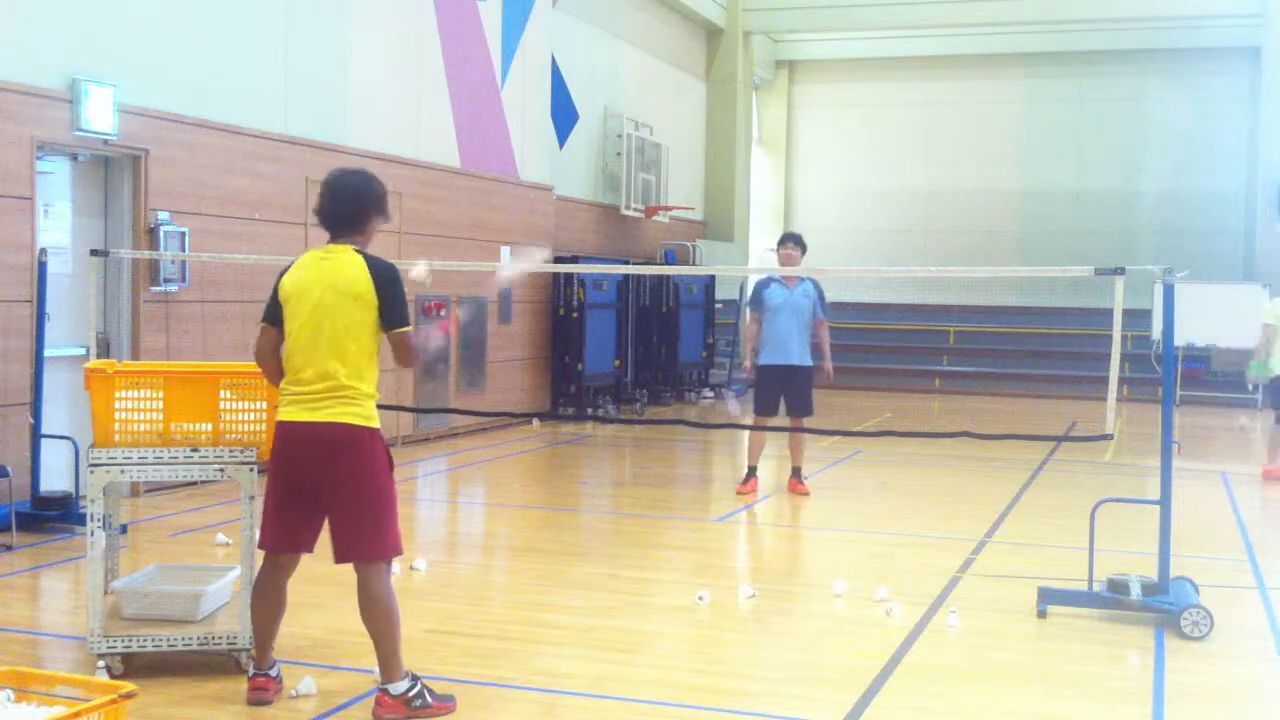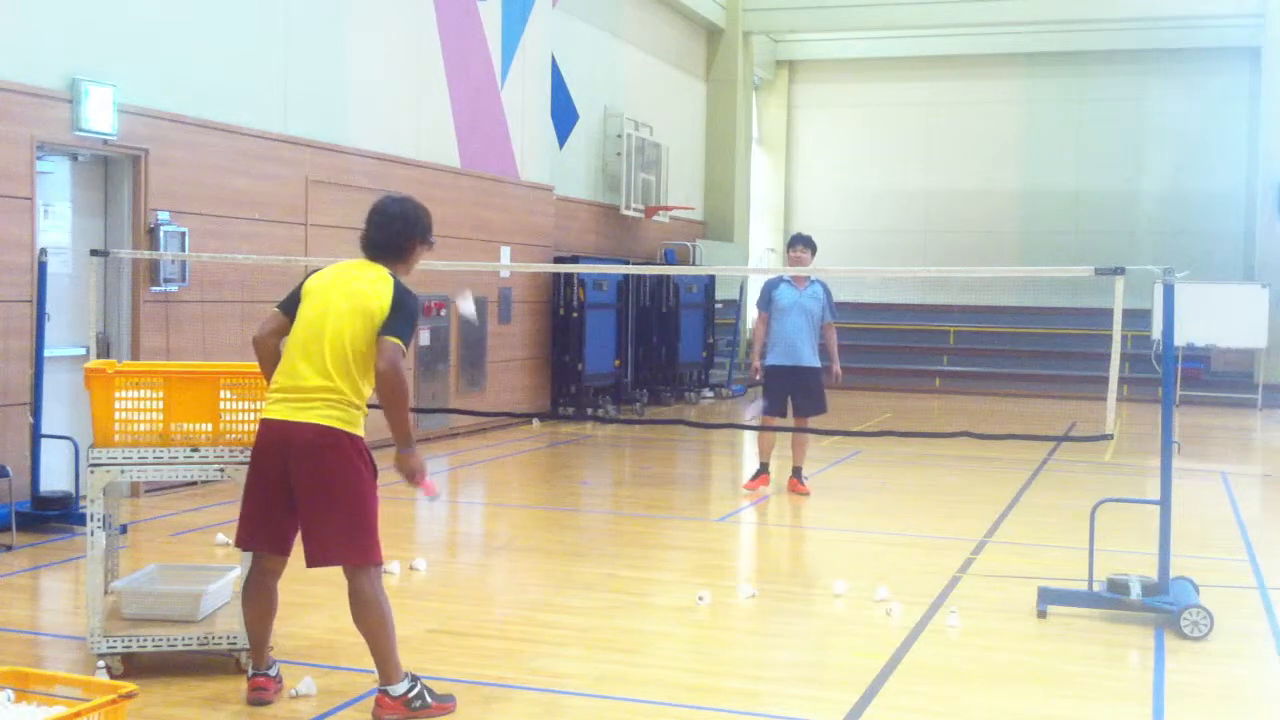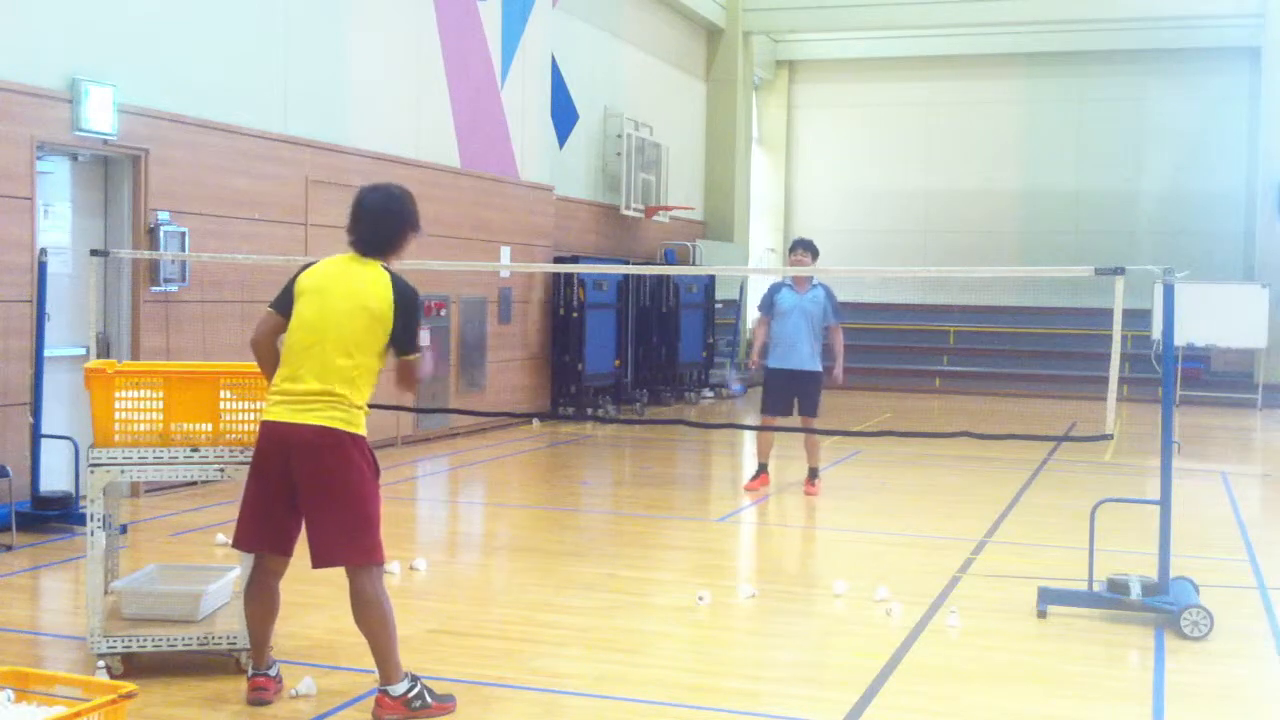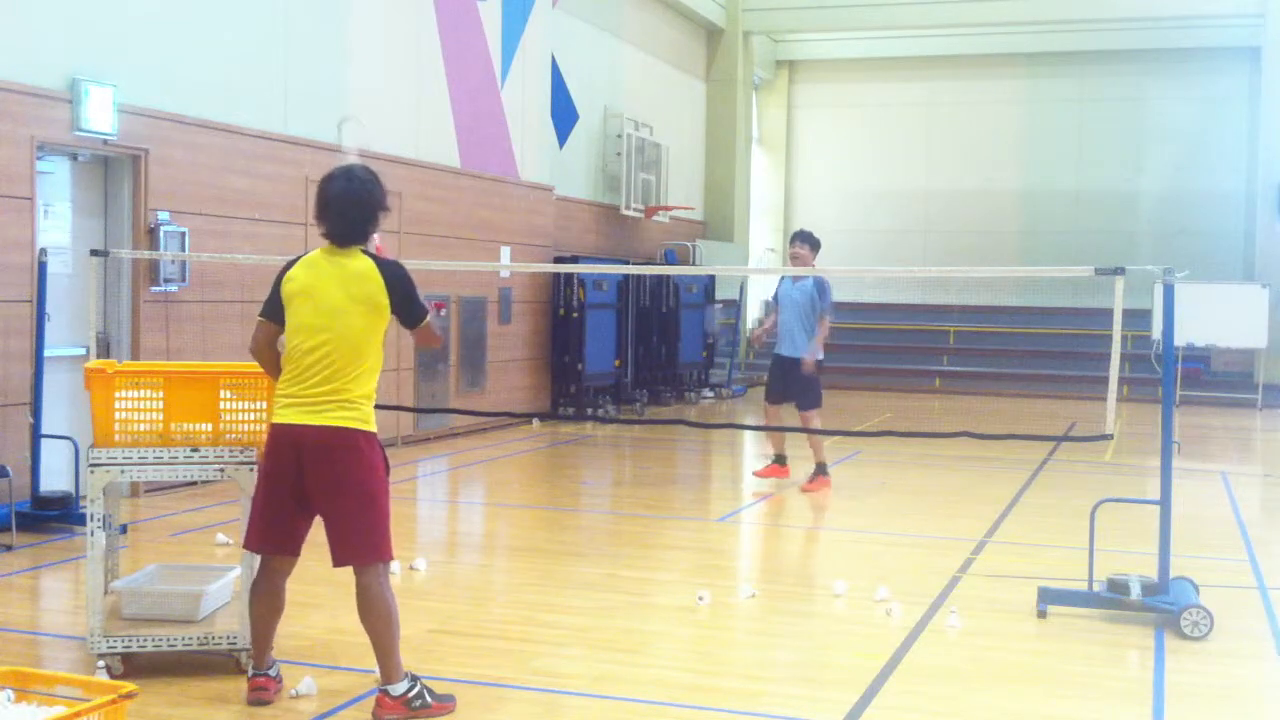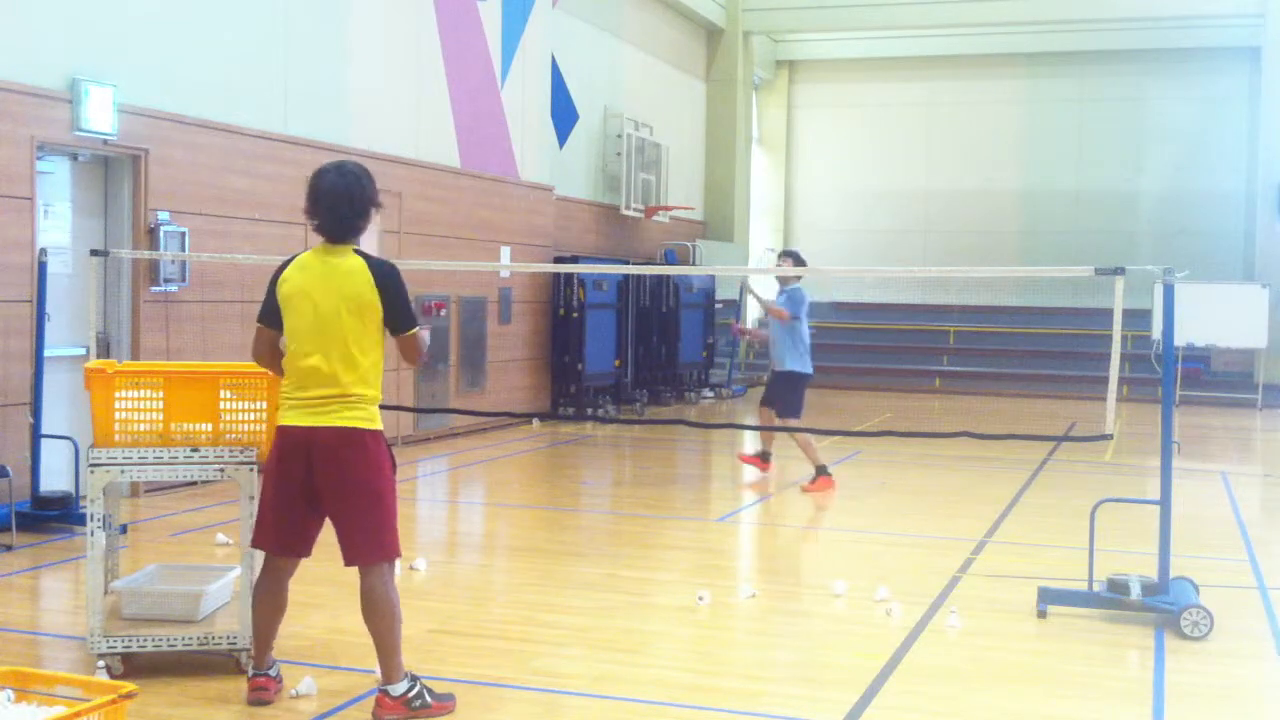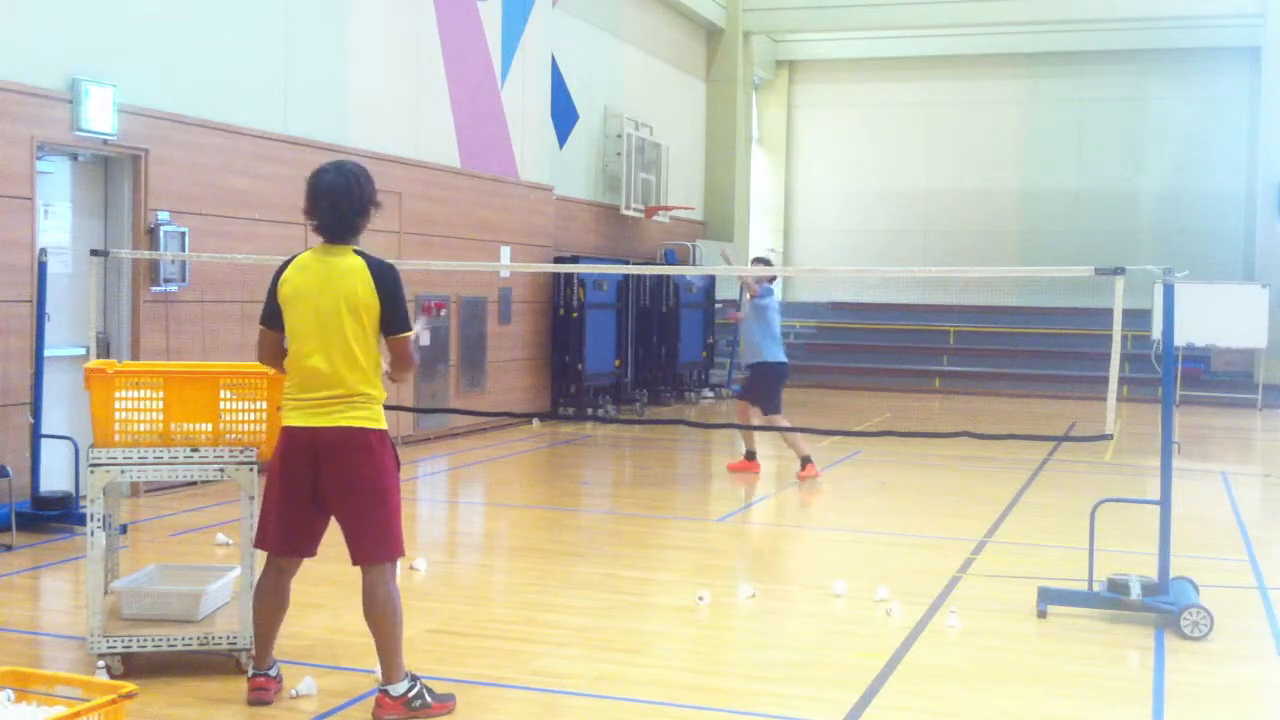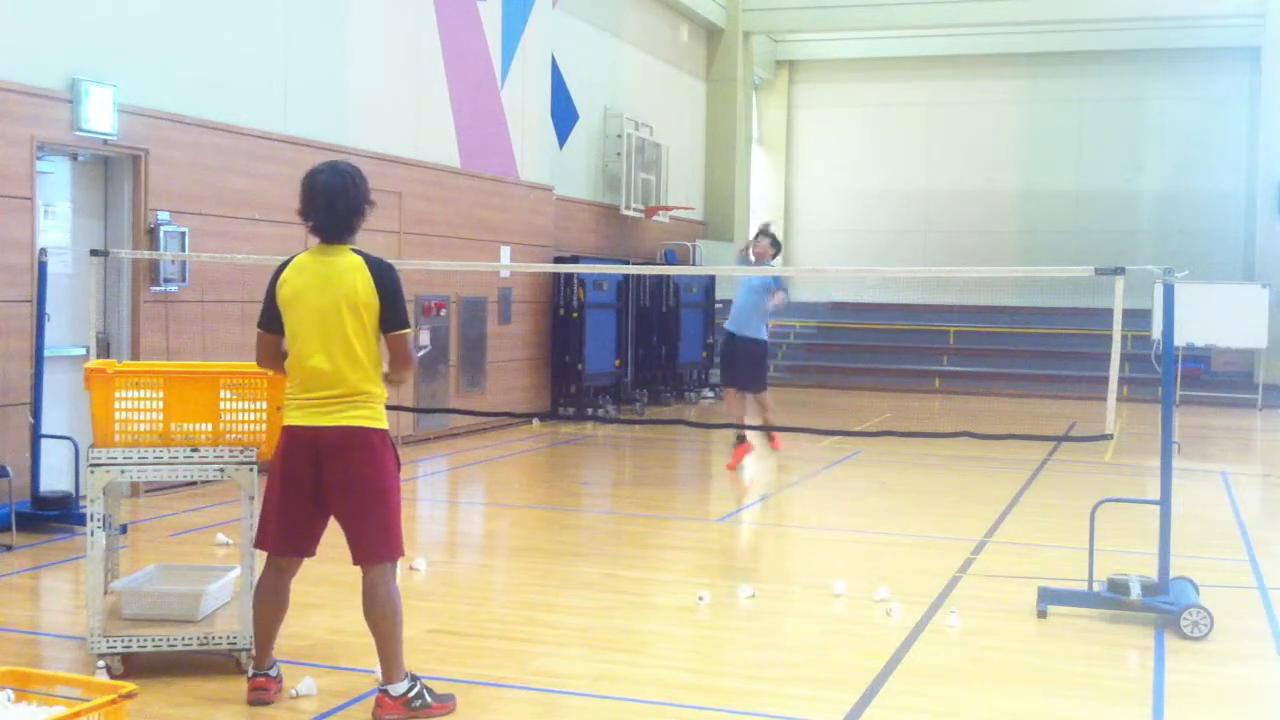
dt=0.3s
person 1, frame 1
left shoulder: (292, 273)
right shoulder: (378, 271)
left elbow: (264, 352)
right elbow: (406, 353)
left hip: (293, 428)
right hip: (350, 430)
left knee: (278, 557)
right knee: (372, 564)
left ankle: (261, 672)
person 1, frame 2
left shoulder: (321, 277)
right shoulder: (399, 297)
left elbow: (264, 340)
right elbow: (387, 369)
right wrist: (406, 446)
left hip: (276, 426)
right hip: (332, 434)
left knee: (266, 559)
right knee: (362, 568)
left ankle: (260, 673)
person 1, frame 3
left shoulder: (310, 273)
right shoulder: (397, 292)
left elbow: (261, 341)
right elbow: (409, 379)
right wrist: (421, 367)
left hip: (277, 428)
right hip: (336, 435)
left knee: (268, 560)
right knee: (363, 568)
left ankle: (261, 673)
person 1, frame 4
left shoulder: (294, 271)
right shoulder: (386, 274)
left elbow: (260, 347)
right elbow: (430, 338)
left hip: (287, 430)
right hip: (346, 434)
left knee: (275, 560)
right knee: (371, 566)
left ankle: (261, 673)
person 1, frame 5
left shoulder: (288, 272)
right shoulder: (379, 274)
left elbow: (263, 352)
right elbow: (414, 353)
left hip: (294, 431)
right hip: (353, 433)
left knee: (278, 560)
right knee: (375, 565)
left ankle: (261, 673)
person 1, frame 6
left shoulder: (288, 272)
right shoulder: (378, 274)
left elbow: (268, 353)
right elbow: (405, 362)
right wrist: (388, 373)
left hip: (298, 431)
right hip: (358, 433)
left knee: (281, 561)
right knee: (378, 565)
left ankle: (261, 672)
person 1, frame 7
left shoulder: (286, 274)
right shoulder: (377, 273)
left elbow: (267, 356)
right elbow: (404, 361)
right wrist: (389, 377)
left hip: (299, 432)
right hip: (359, 433)
left knee: (281, 560)
right knee: (378, 565)
left ankle: (261, 672)
person 2, frame 1
left shoulder: (812, 288)
right shoulder: (764, 286)
left elbow: (821, 325)
right elbow: (753, 323)
left wrist: (827, 358)
right wrist: (747, 356)
left hip: (800, 364)
right hip: (768, 363)
left knee: (798, 421)
right knee: (760, 419)
left ankle: (796, 476)
right ankle: (751, 475)
person 2, frame 2
left shoulder: (821, 290)
right shoulder: (773, 286)
left elbow: (828, 328)
right elbow: (762, 323)
left wrist: (835, 361)
right wrist: (756, 356)
left hip: (808, 365)
right hip: (776, 364)
left knee: (802, 421)
right knee: (769, 418)
left ankle: (796, 476)
right ankle: (763, 471)
person 2, frame 3
left shoulder: (824, 293)
right shoulder: (776, 290)
left elbow: (835, 330)
right elbow: (764, 324)
left wrist: (839, 364)
right wrist: (756, 350)
left hip: (809, 368)
right hip: (777, 366)
left knee: (809, 421)
right knee: (768, 419)
left ankle: (813, 475)
right ankle: (762, 472)
person 2, frame 4
left shoulder: (818, 284)
right shoulder: (784, 282)
left elbow: (824, 322)
left wrist: (812, 352)
right wrist: (763, 329)
left hip: (806, 359)
right hip: (781, 355)
left knee: (808, 414)
right knee: (772, 407)
left ankle: (821, 471)
right ankle: (780, 463)
person 2, frame 5
left shoulder: (795, 294)
right shoulder: (782, 295)
left elbow: (783, 315)
left wrist: (756, 294)
right wrist: (749, 333)
left hip: (794, 370)
right hip: (782, 368)
left knee: (790, 422)
right knee: (766, 410)
left ankle: (823, 474)
right ankle: (764, 457)
person 2, frame 6
left shoulder: (765, 291)
right shoulder: (756, 301)
left elbow: (752, 288)
left wrist: (733, 266)
right wrist: (741, 319)
left hip: (770, 364)
right hip: (759, 364)
left knee: (772, 417)
right knee: (742, 406)
left ankle: (807, 462)
right ankle: (750, 459)
person 2, frame 7
left shoulder: (773, 274)
right shoulder: (748, 266)
left elbow: (781, 295)
right elbow: (742, 254)
left wrist: (772, 302)
right wrist: (755, 235)
left hip: (755, 339)
right hip: (732, 336)
left knee: (758, 392)
right knee: (730, 392)
left ankle: (770, 429)
right ankle: (741, 442)
